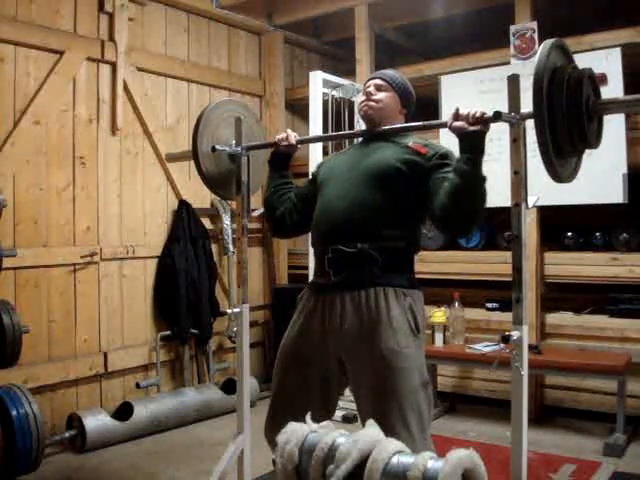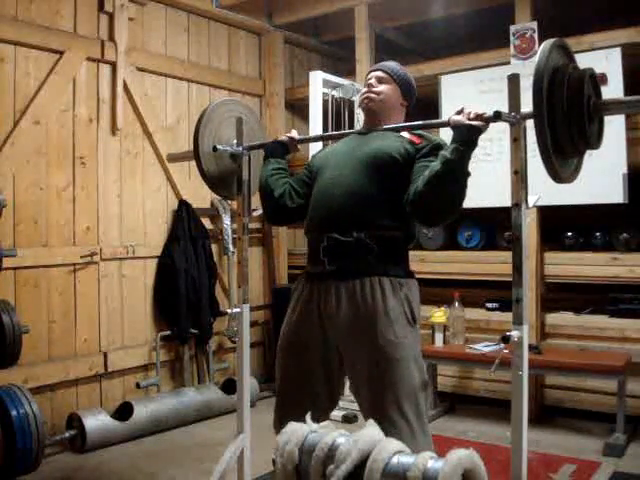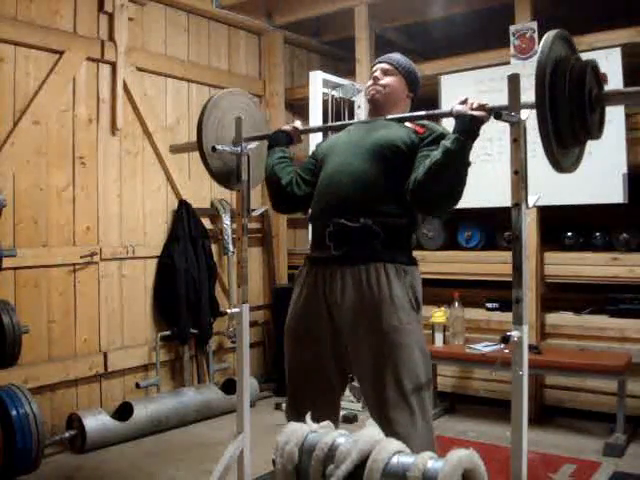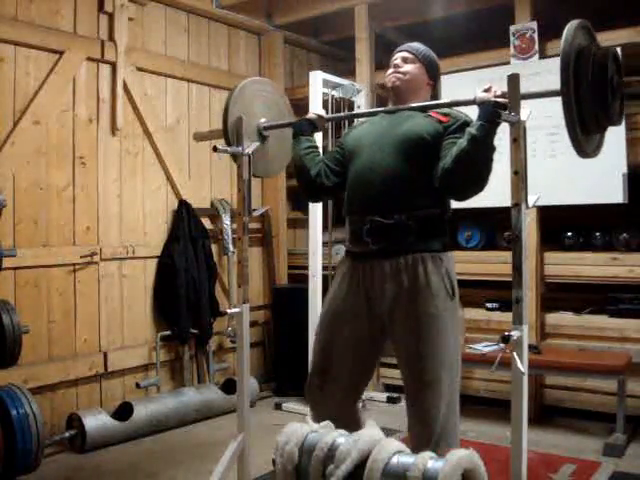
dt=0.4s
person 1, frame 1
left shoulder: (424, 154)
right shoulder: (334, 162)
left elbow: (457, 219)
right elbow: (284, 220)
left wrist: (470, 146)
right wrist: (279, 161)
left hip: (382, 302)
right hip: (318, 300)
left knee: (401, 444)
right knee: (285, 432)
person 1, frame 2
left shoulder: (418, 145)
right shoulder: (330, 152)
left elbow: (432, 207)
right elbow: (280, 207)
left wrist: (463, 140)
right wrist: (276, 153)
left hip: (377, 291)
right hip: (313, 289)
left knee: (398, 433)
right knee: (293, 426)
person 1, frame 3
left shoulder: (423, 134)
right shoulder: (335, 140)
left elbow: (432, 195)
right elbow: (287, 195)
left wrist: (464, 130)
right wrist: (279, 144)
left hip: (381, 277)
right hip: (316, 275)
left knee: (399, 417)
right knee: (308, 412)
person 1, frame 4
left shoulder: (446, 122)
right shoulder: (360, 130)
left elbow: (461, 182)
right elbow: (317, 184)
left wrist: (487, 118)
right wrist: (304, 133)
left hip: (418, 266)
right hip: (356, 267)
left knee: (431, 399)
right knee: (327, 391)
